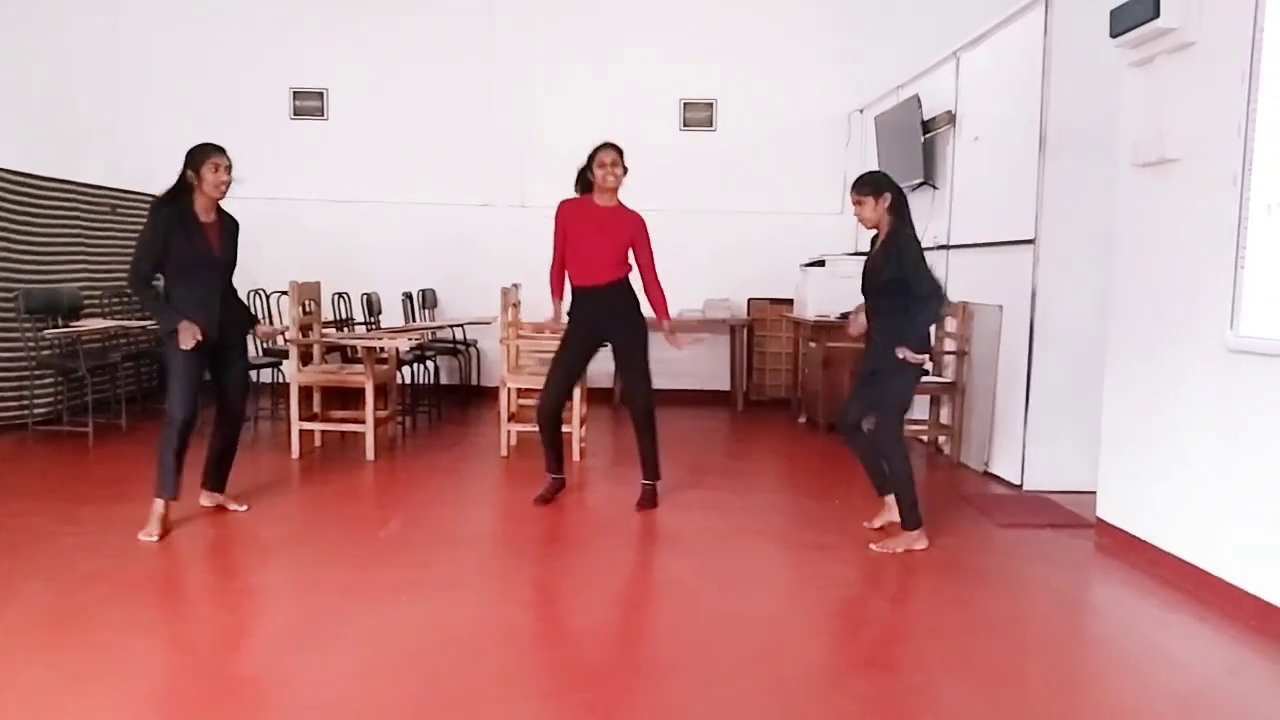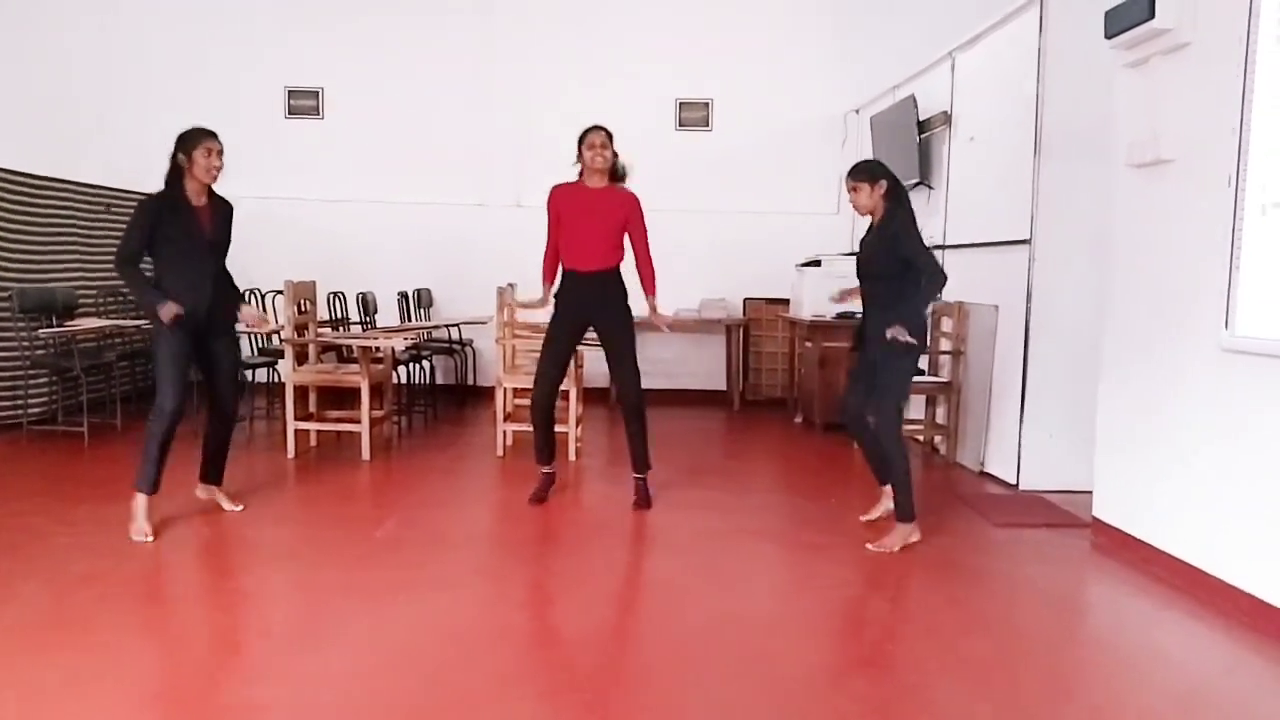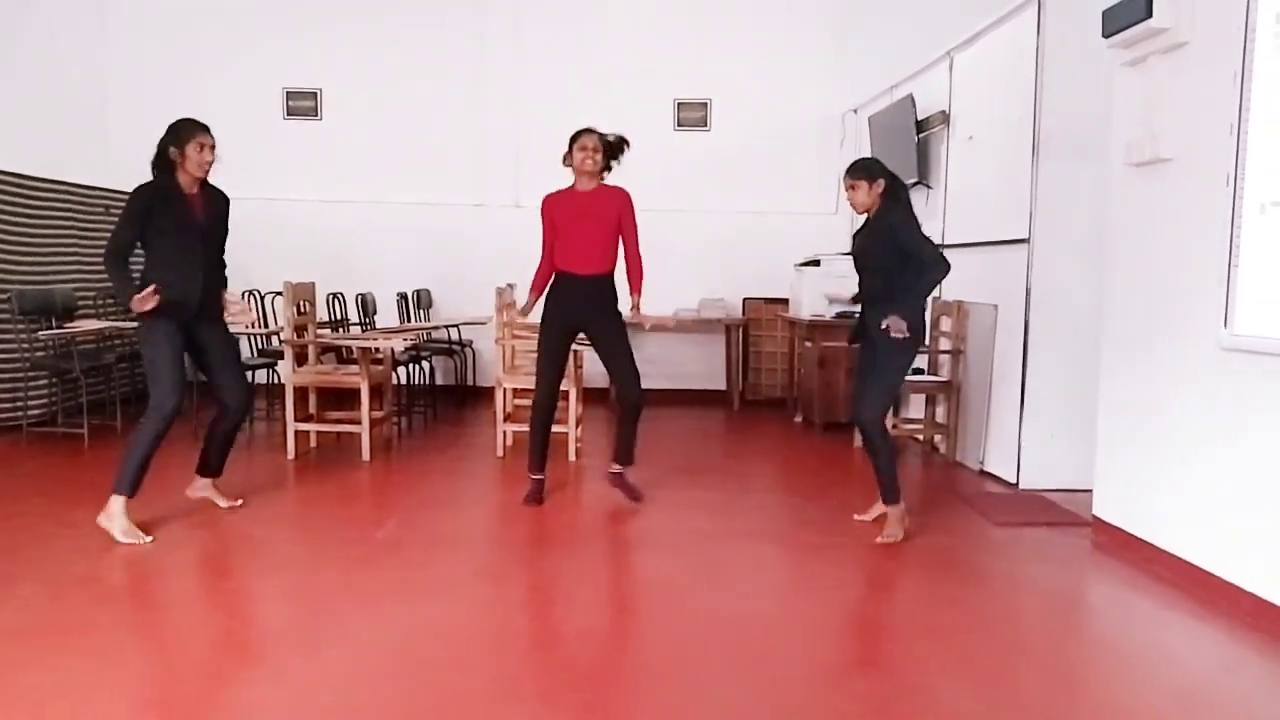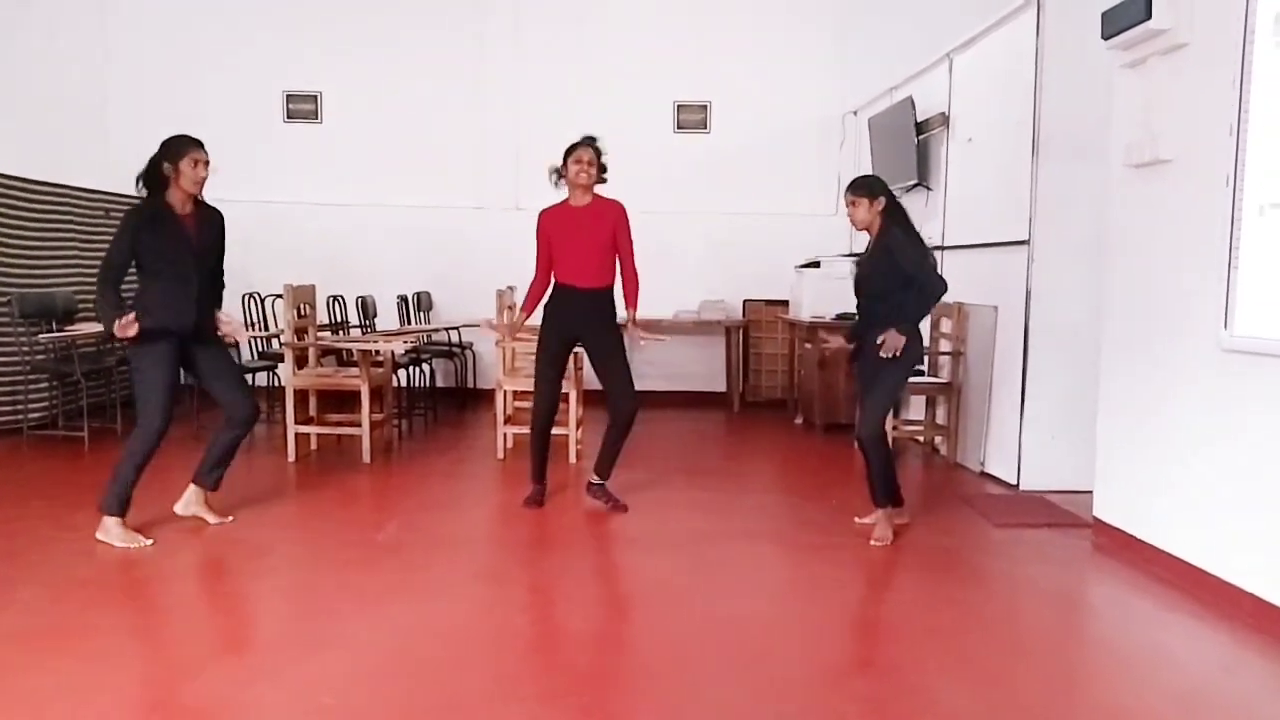
dt=0.1s
person 1, frame 1
left shoulder: (229, 225)
right shoulder: (167, 220)
right elbow: (139, 279)
left wrist: (250, 321)
right wrist: (176, 322)
left hip: (227, 332)
right hip: (186, 333)
left knee: (233, 409)
right knee: (181, 411)
left ankle: (213, 489)
right ankle: (160, 510)
person 1, frame 2
left shoulder: (223, 210)
right shoulder: (158, 206)
right elbow: (125, 261)
left wrist: (238, 305)
right wrist: (156, 302)
left hip: (217, 320)
right hip: (175, 321)
left knee: (226, 406)
right knee: (170, 403)
left ankle: (210, 484)
right ankle: (142, 503)
person 1, frame 3
left shoulder: (218, 202)
right shoulder: (150, 197)
right elbow: (116, 254)
left wrist: (224, 295)
right wrist: (132, 295)
left hip: (205, 315)
right hip: (161, 314)
left knee: (237, 399)
right knee: (166, 403)
left ankle: (205, 481)
right ankle: (116, 507)
person 1, frame 4
left shoulder: (212, 219)
right shoulder: (143, 217)
right elbow: (109, 276)
left wrist: (217, 313)
right wrist: (116, 319)
left hip: (200, 333)
right hip: (155, 333)
left knee: (243, 410)
right knee: (154, 422)
left ankle: (195, 496)
right ankle: (111, 520)
person 2, frame 1
left shoulder: (903, 242)
right shoulder: (881, 243)
left elbow: (933, 298)
left wrist: (912, 342)
right wrist: (867, 315)
left hip: (901, 355)
right hip: (881, 351)
left knee: (886, 435)
right knee: (851, 421)
left ankle: (913, 531)
right ankle: (892, 501)
person 2, frame 2
left shoulder: (898, 226)
right shoulder: (876, 229)
left elbow: (935, 276)
left wrist: (906, 322)
right wrist: (861, 292)
left hip: (897, 341)
right hip: (874, 338)
left knee: (885, 424)
right knee: (854, 412)
left ankle: (907, 524)
right ankle: (889, 491)
person 2, frame 3
left shoulder: (896, 220)
right shoulder: (867, 230)
left elbow: (938, 264)
left wrist: (904, 312)
right wrist: (853, 299)
left hip: (897, 334)
right hip: (874, 331)
left knee: (870, 414)
right knee: (864, 416)
left ankle: (895, 510)
right ankle: (889, 502)
person 2, frame 4
left shoulder: (895, 240)
right shoulder: (873, 247)
left elbow: (936, 285)
left wrist: (903, 330)
right wrist: (851, 337)
left hip: (895, 352)
right hip: (871, 349)
left knee: (868, 427)
right knee: (869, 429)
left ankle: (886, 512)
right ankle: (892, 507)
person 3, frame 1
left shoulder: (633, 221)
right shoulder: (567, 210)
left elbow: (648, 273)
right elbow: (559, 264)
left wrist: (665, 323)
right wrist: (556, 307)
left hip: (622, 308)
right hip: (583, 311)
left knee: (639, 401)
right knee: (550, 403)
left ankle: (649, 483)
right ankle: (556, 476)
person 3, frame 2
left shoulder: (626, 201)
right shoulder: (560, 195)
left elbow: (642, 254)
right elbow: (553, 249)
left wrist: (651, 305)
right wrist: (546, 291)
left hip: (609, 295)
right hip: (570, 296)
left knee: (630, 392)
right knee: (542, 393)
left ankle: (640, 478)
right ankle: (546, 471)
person 3, frame 3
left shoulder: (619, 198)
right shoulder: (553, 203)
left elbow: (633, 255)
right elbow: (548, 259)
left wrist: (637, 301)
right wrist: (530, 300)
left hip: (603, 299)
right hip: (563, 299)
left knee: (631, 392)
right knee: (545, 396)
left ankle: (618, 468)
right ankle: (537, 477)
person 3, frame 4
left shoulder: (613, 211)
right shoulder: (548, 217)
left elbow: (628, 267)
right elbow: (542, 275)
left wrist: (631, 313)
right wrist: (521, 316)
left hip: (600, 312)
right hip: (560, 311)
left knee: (625, 405)
right knee: (544, 406)
left ankle: (598, 481)
right ankle: (538, 482)
